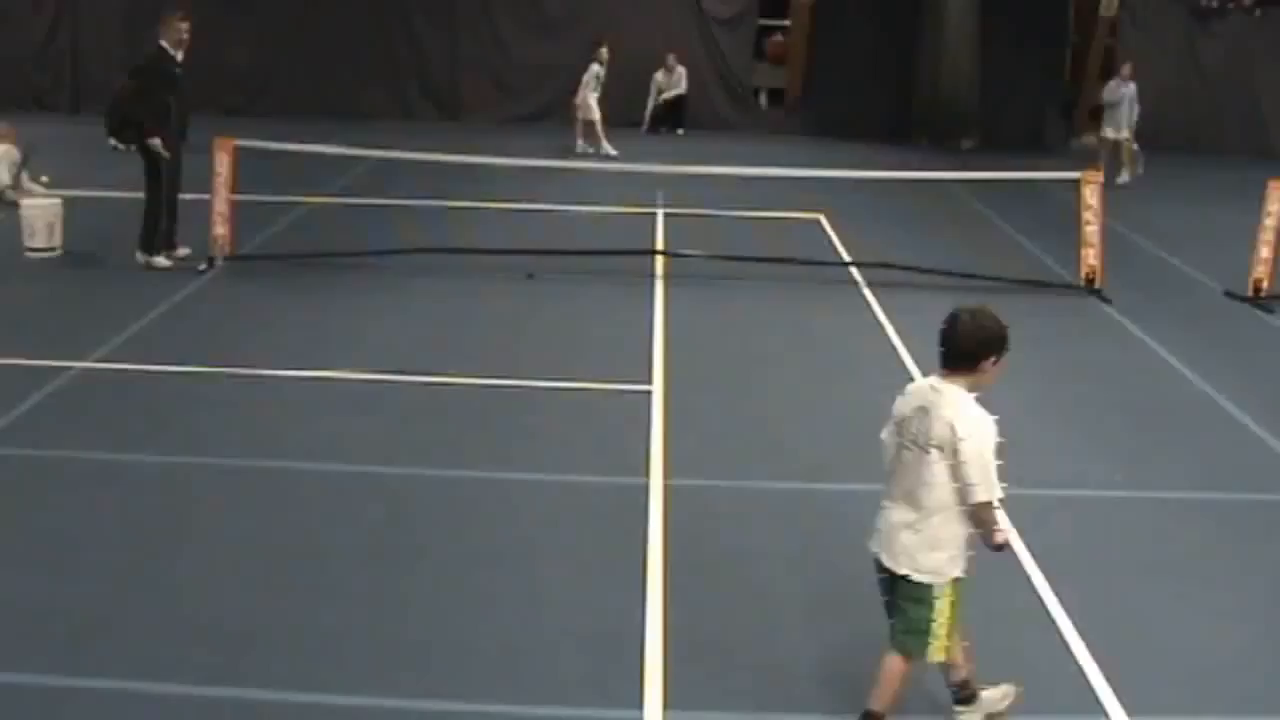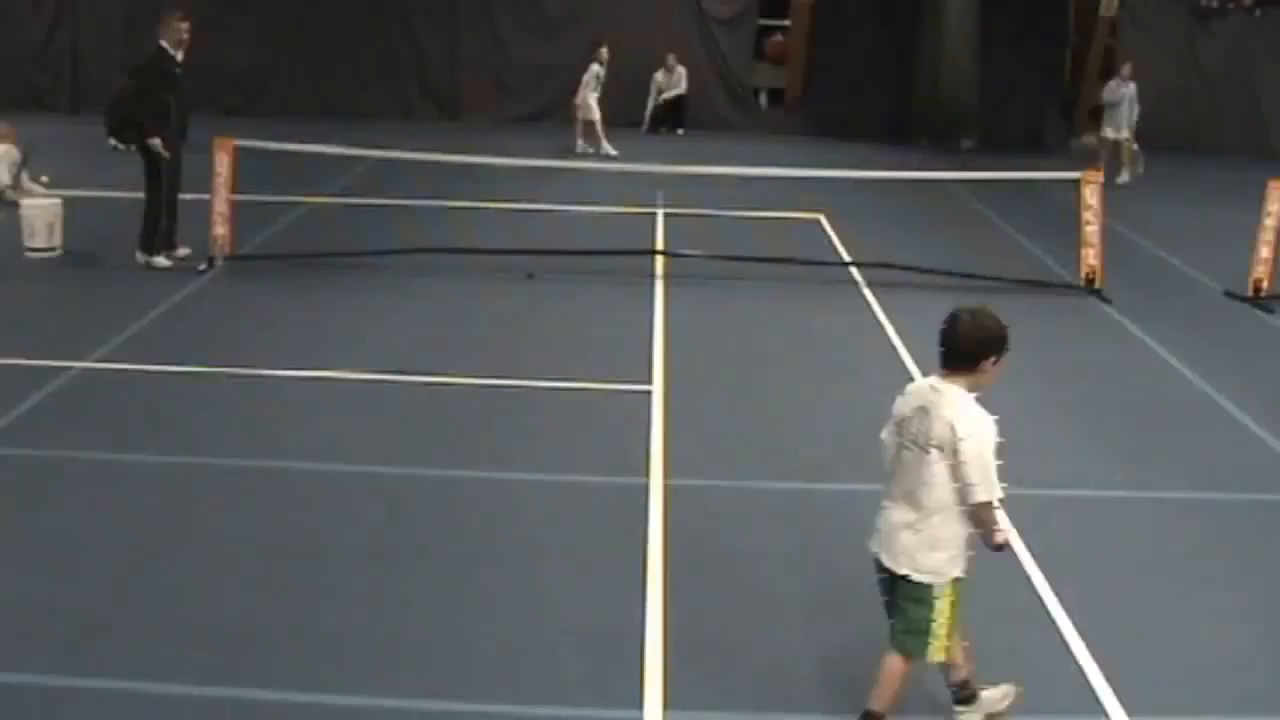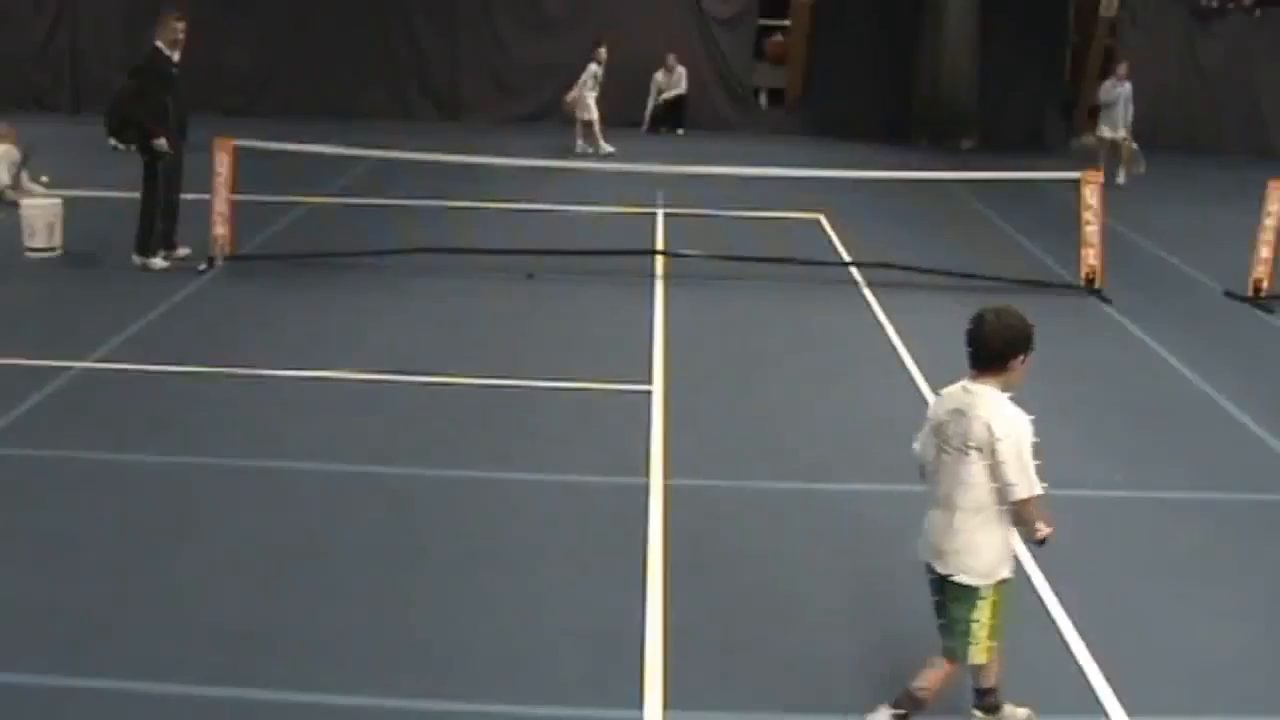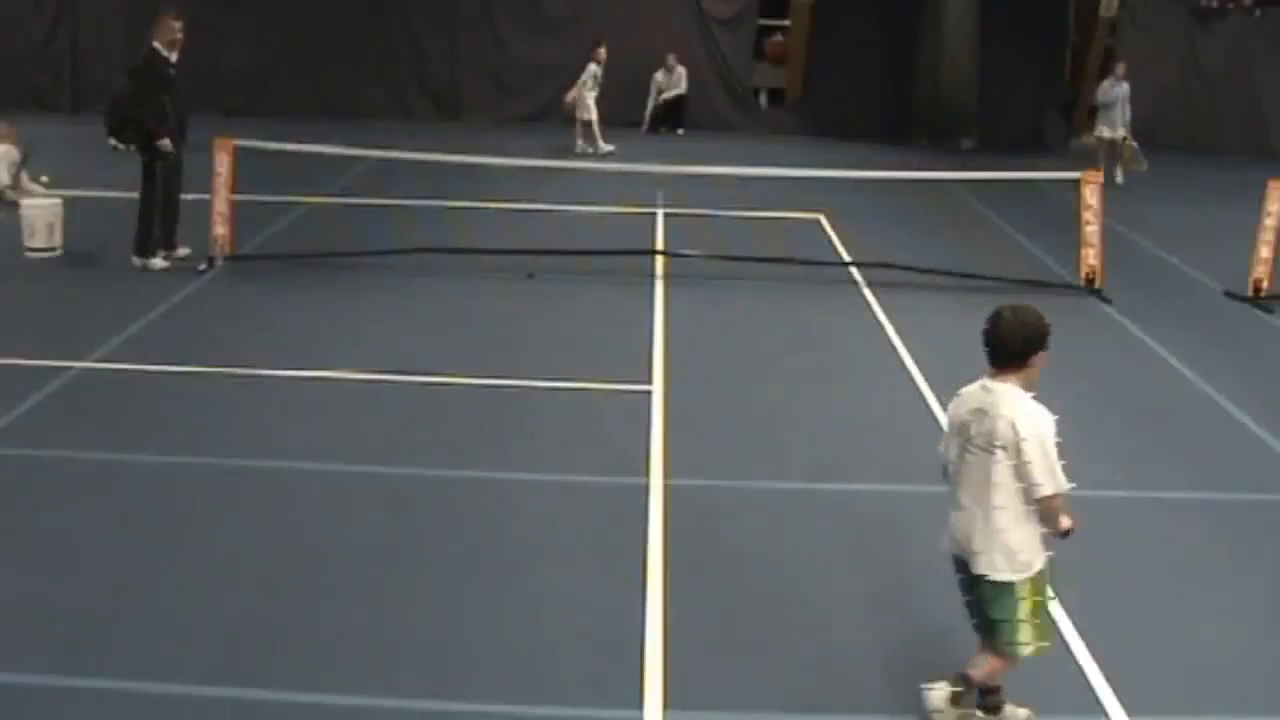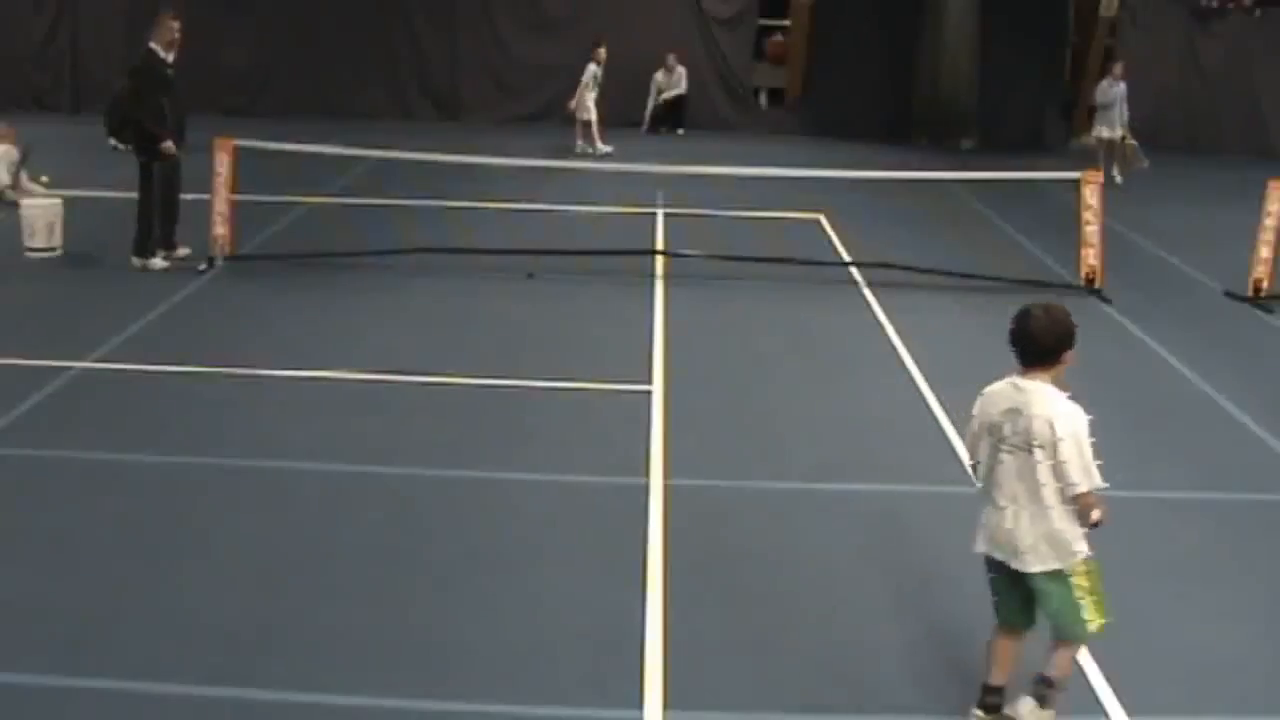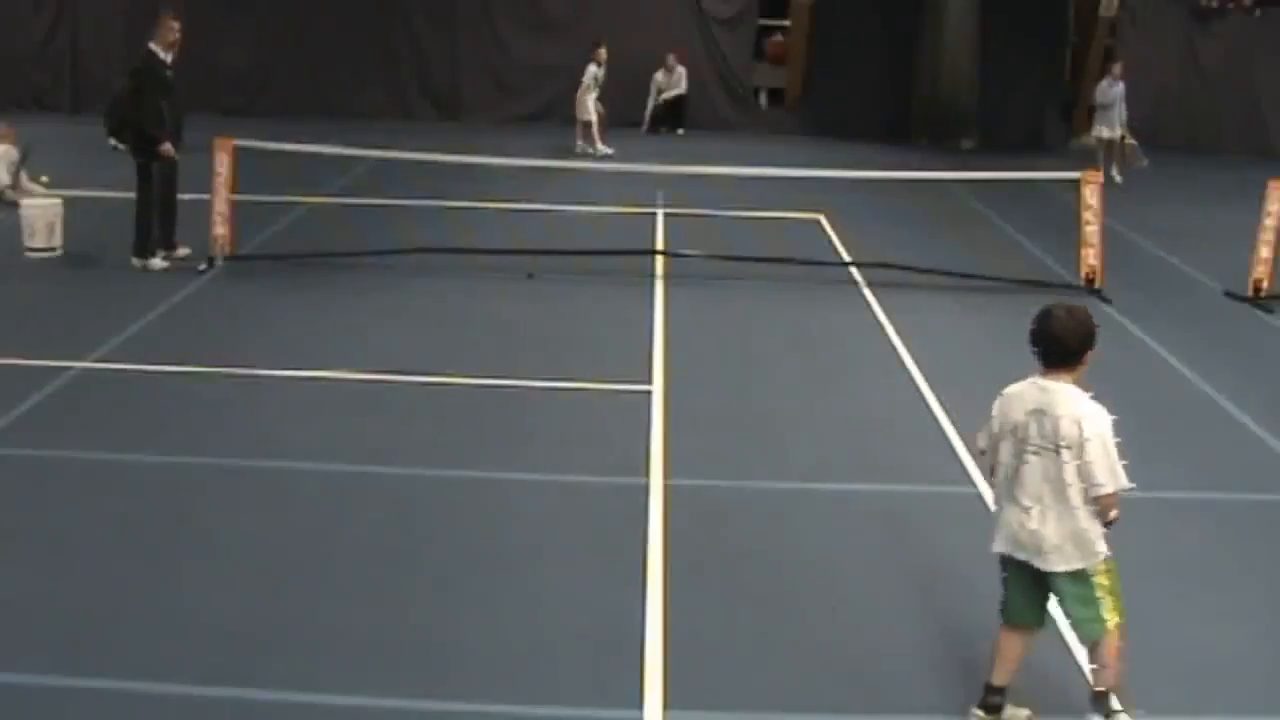
dt=0.1s
person 1, frame 1
left shoulder: (910, 395)
right shoulder: (972, 421)
right elbow: (979, 502)
right wrist: (994, 533)
left hip: (894, 536)
right hip: (932, 550)
left knee: (939, 626)
right knee: (910, 645)
person 1, frame 2
left shoulder: (911, 395)
right shoulder: (972, 421)
right elbow: (979, 502)
right wrist: (994, 533)
left hip: (894, 536)
right hip: (931, 550)
left knee: (940, 626)
right knee: (910, 645)
person 1, frame 3
left shoulder: (943, 401)
right shoulder: (1008, 421)
right elbow: (1022, 501)
right wrist: (1038, 527)
left hip: (941, 541)
right hip: (979, 552)
left knee: (972, 633)
right knee: (959, 651)
person 1, frame 4
left shoulder: (962, 401)
right shoulder: (1031, 417)
right elbow: (1047, 496)
right wrist: (1061, 521)
left hip: (966, 537)
right hip: (1009, 547)
left knee: (996, 631)
right knee: (1018, 641)
person 1, frame 5
left shoulder: (989, 398)
right shoulder: (1065, 415)
left elbow: (977, 466)
right elbow: (1083, 497)
right wrist: (1093, 514)
left hip: (998, 534)
right hip: (1052, 542)
left knee: (1011, 623)
right knee: (1080, 628)
person 1, frame 6
left shoulder: (1009, 399)
right shoulder: (1089, 416)
left elbow: (993, 465)
right elbow: (1105, 497)
right wrist: (1109, 512)
left hip: (1017, 534)
right hip: (1074, 542)
left knee: (1016, 623)
right knee: (1105, 629)
person 2, frame 1
left shoulder: (175, 61)
right shoulder: (153, 62)
right elbow: (136, 100)
right wrist: (149, 134)
left hip: (172, 139)
right hip: (156, 140)
left knee: (170, 193)
right knee: (158, 194)
left ankle: (167, 244)
right ankle: (148, 250)
person 2, frame 2
left shoulder: (175, 61)
right shoulder: (153, 62)
right elbow: (134, 100)
right wrist: (149, 134)
left hip: (172, 138)
right hip: (157, 139)
left knee: (171, 193)
right knee: (159, 193)
left ankle: (167, 244)
right ankle: (148, 250)
person 2, frame 3
left shoulder: (172, 62)
right shoulder: (151, 63)
right elbow: (138, 103)
right wrist: (154, 134)
left hip: (173, 139)
right hip: (157, 140)
left knee: (172, 194)
right knee: (155, 195)
left ankle: (167, 244)
right ankle: (144, 252)
person 2, frame 4
left shoulder: (170, 62)
right shoulder: (149, 63)
right elbow: (140, 104)
right wrist: (157, 136)
left hip: (173, 139)
right hip: (157, 142)
left knee: (171, 194)
right knee: (153, 195)
left ankle: (167, 244)
right ankle: (143, 252)
person 2, frame 5
left shoulder: (167, 62)
right shoulder: (146, 65)
right elbow: (142, 108)
right wrist: (161, 138)
left hip: (170, 140)
right hip: (154, 143)
left knee: (170, 195)
right knee: (151, 197)
left ankle: (167, 244)
right ankle: (143, 253)
person 2, frame 6
left shoulder: (165, 63)
right shoulder: (146, 66)
right elbow: (141, 110)
right wrist: (159, 140)
left hip: (168, 141)
right hip: (151, 144)
left knee: (168, 195)
right knee: (149, 197)
left ankle: (167, 244)
right ankle: (142, 253)
